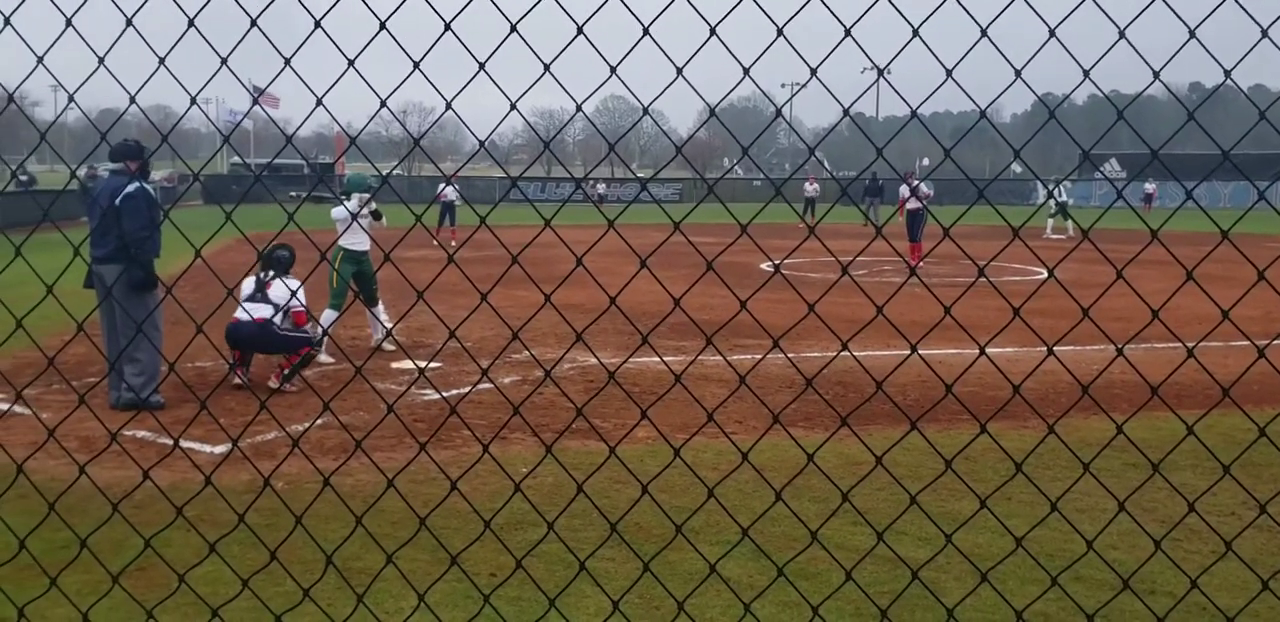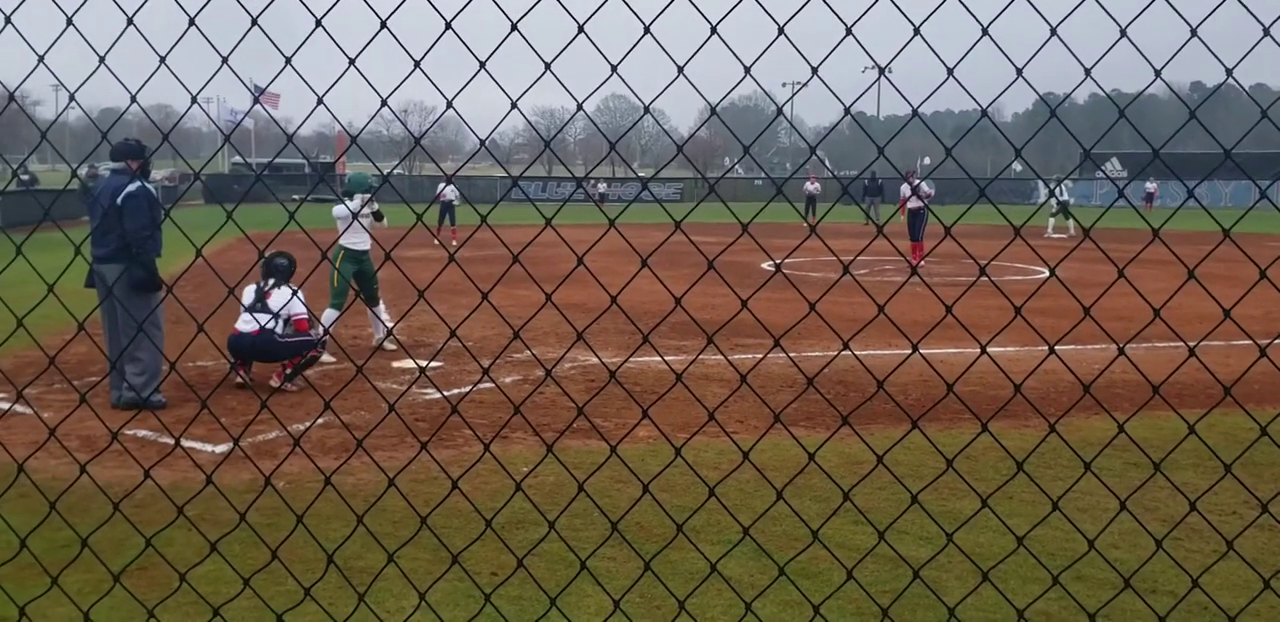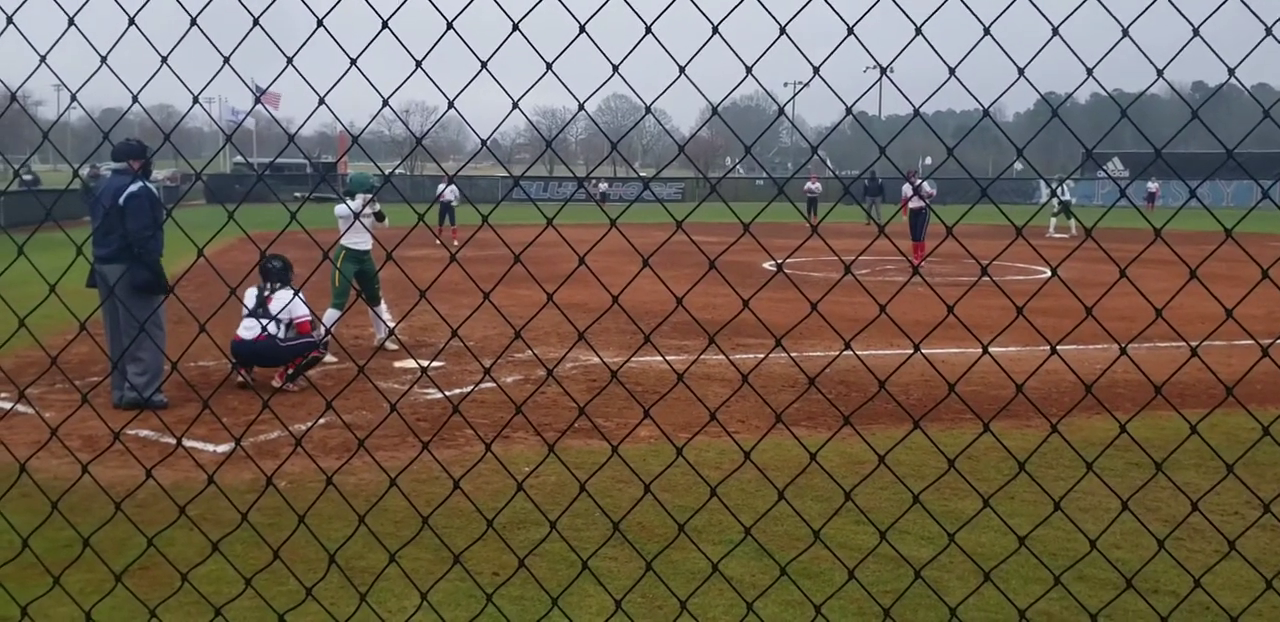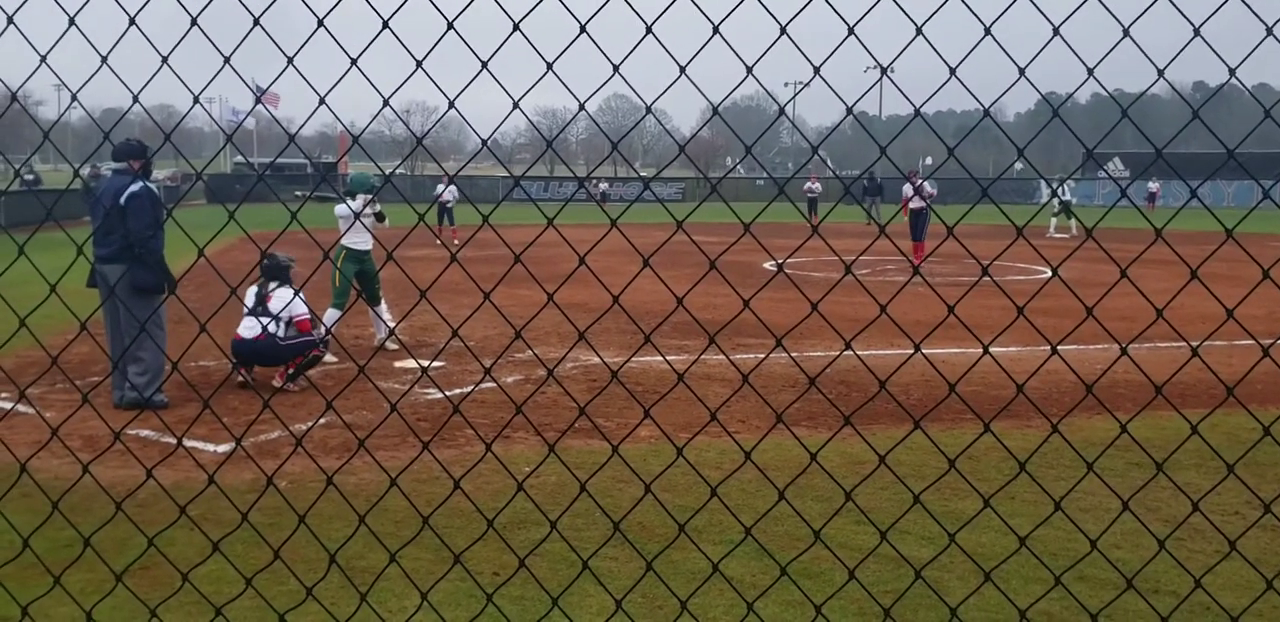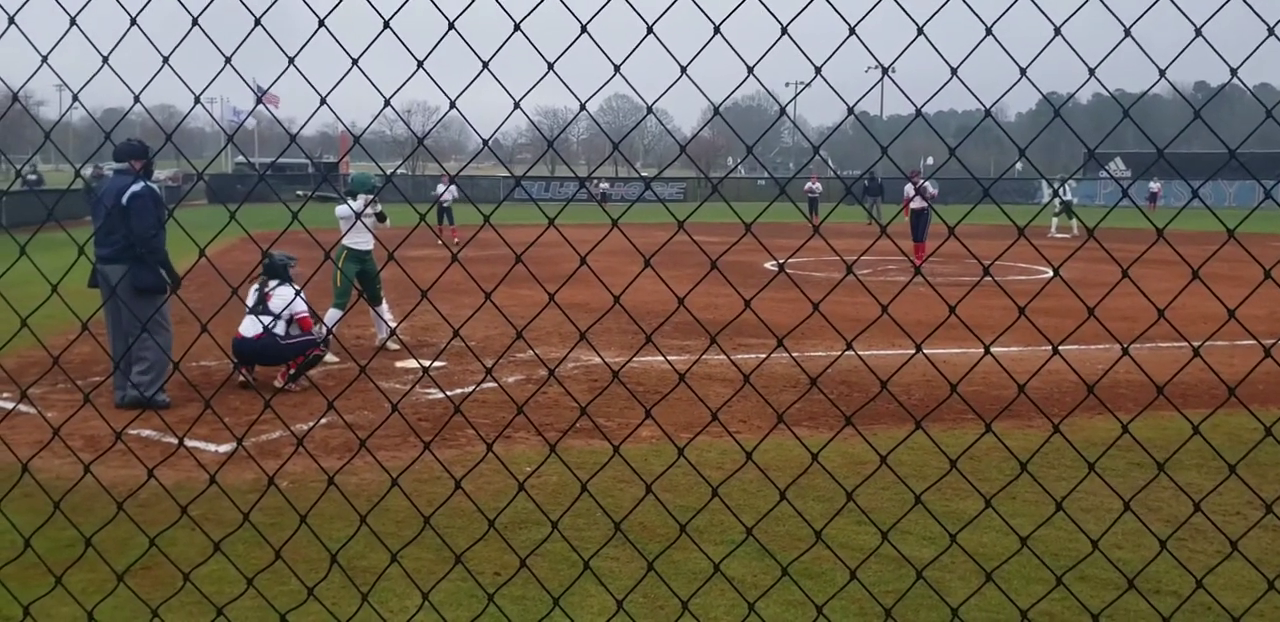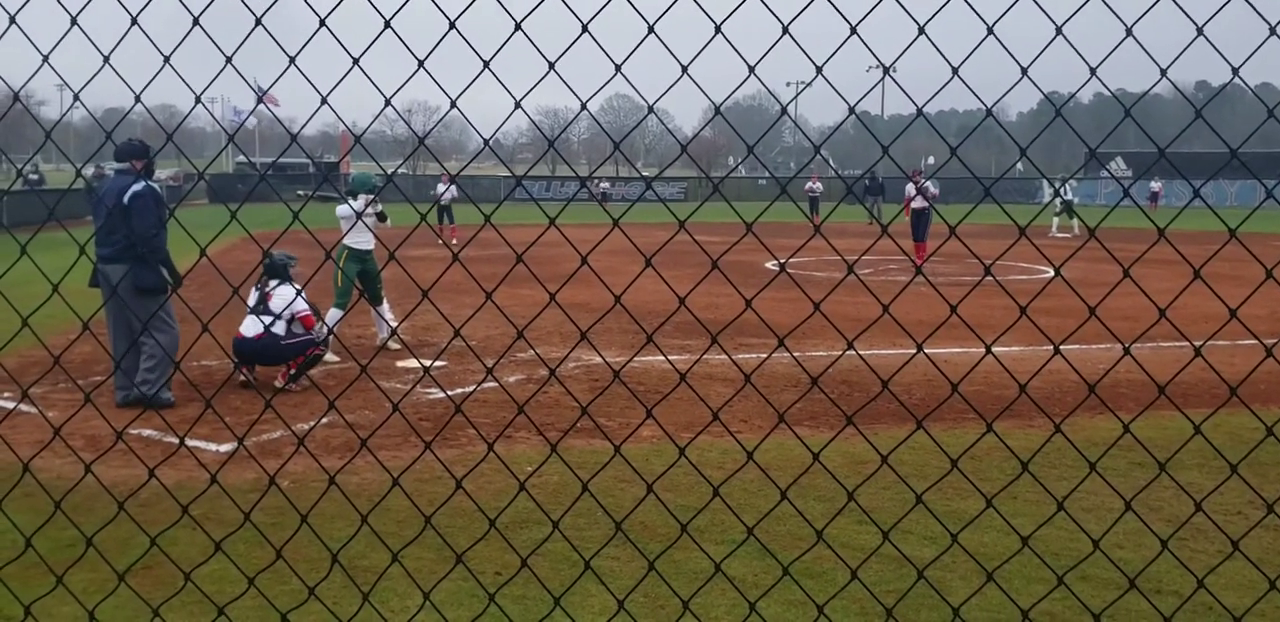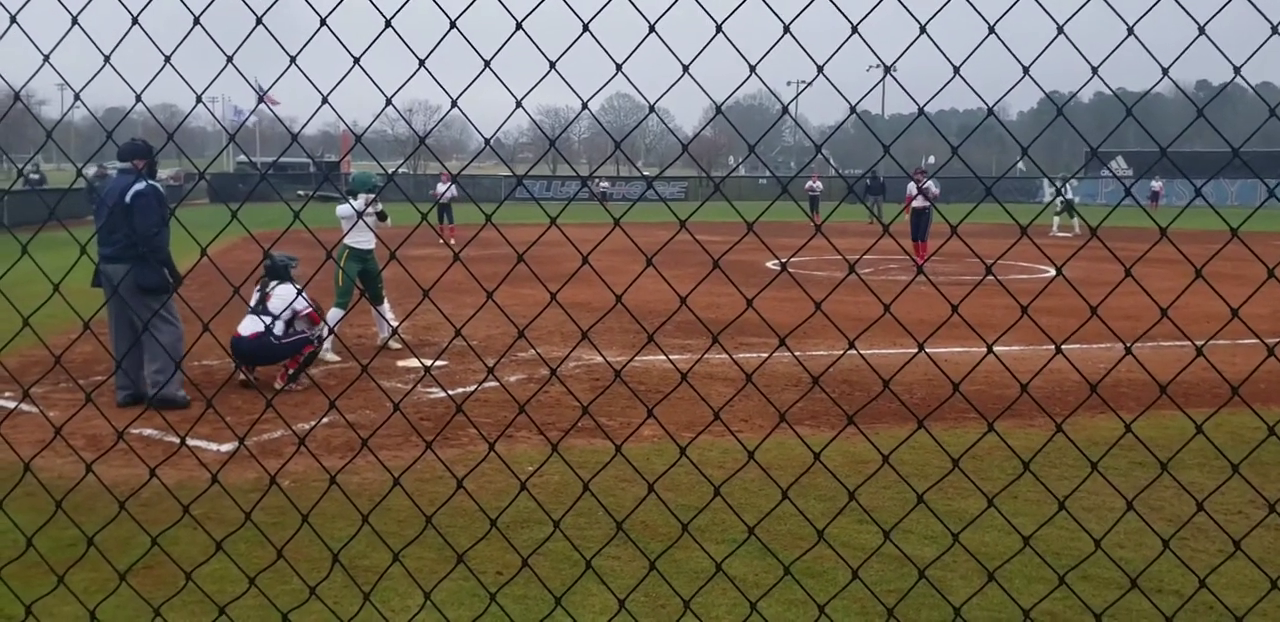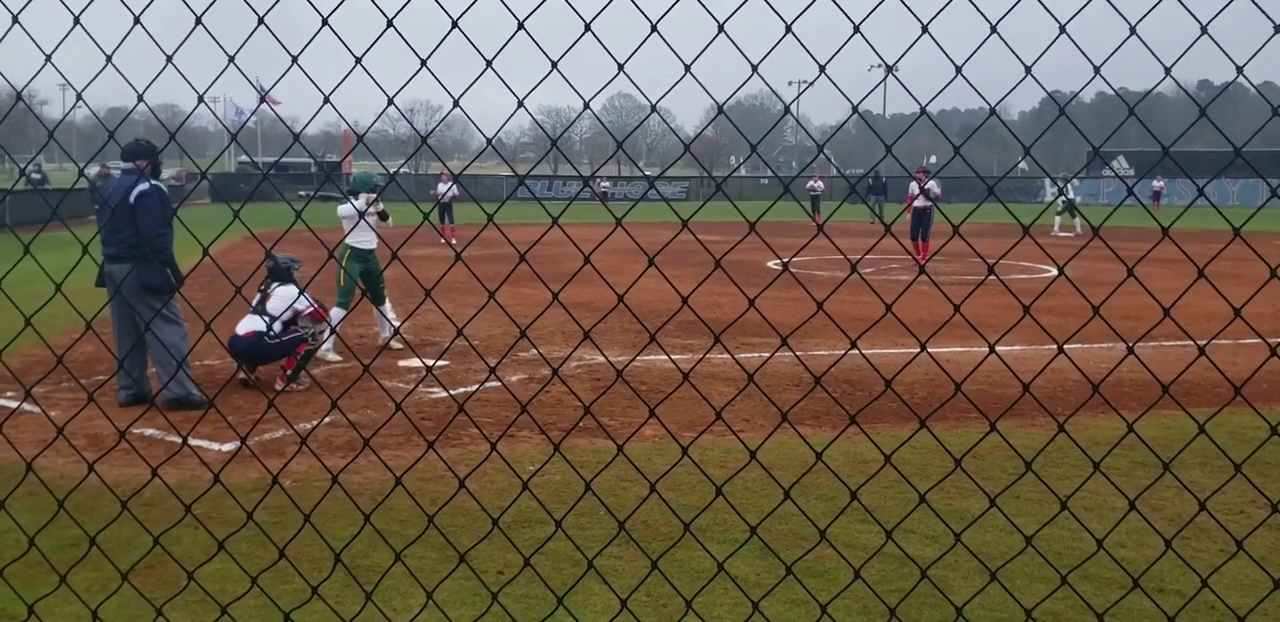
dt=0.1s
person 1, frame 1
left shoulder: (101, 188)
right shoulder: (135, 189)
left elbow: (98, 230)
right elbow: (138, 237)
left wrist: (102, 261)
right wrist: (147, 271)
left hip: (102, 267)
right hip: (128, 269)
left knee: (115, 333)
right knee: (143, 331)
left ankle: (118, 391)
right ankle: (138, 393)
person 1, frame 2
left shoulder: (102, 187)
right shoulder: (137, 189)
left elbow: (99, 229)
right elbow: (139, 237)
left wrist: (117, 263)
right wrist: (150, 271)
left hip: (103, 267)
right hip: (129, 268)
left knee: (116, 333)
right knee: (145, 331)
left ankle: (120, 390)
right ankle: (140, 392)
person 1, frame 3
left shoulder: (103, 188)
right shoulder: (138, 189)
left elbow: (101, 230)
right elbow: (143, 238)
left wrist: (105, 262)
right wrist: (158, 273)
left hip: (105, 267)
right hip: (131, 269)
left knee: (118, 333)
right knee: (147, 331)
left ankle: (121, 391)
right ankle: (141, 392)
person 1, frame 4
left shoulder: (103, 188)
right shoulder: (139, 189)
left elbow: (101, 230)
right elbow: (144, 238)
left wrist: (105, 261)
right wrist: (164, 272)
left hip: (106, 268)
right hip: (133, 269)
left knee: (118, 334)
right knee: (148, 332)
left ankle: (122, 390)
right ankle: (142, 392)
person 1, frame 5
left shoulder: (104, 188)
right shoulder: (140, 189)
left elbow: (103, 231)
right elbow: (148, 238)
left wrist: (108, 261)
right wrist: (169, 270)
left hip: (106, 268)
right hip: (134, 270)
left knee: (121, 334)
right knee: (155, 332)
left ankle: (125, 391)
right ankle: (144, 391)
person 1, frame 6
left shoulder: (105, 188)
right shoulder: (142, 189)
left elbow: (104, 231)
right elbow: (149, 238)
left wrist: (108, 260)
right wrist: (171, 270)
left hip: (107, 268)
right hip: (136, 269)
left knee: (121, 333)
right knee: (162, 329)
left ankle: (126, 390)
right ankle: (149, 390)
person 1, frame 7
left shoulder: (108, 189)
right shoulder: (144, 189)
left elbow: (104, 231)
right elbow: (151, 237)
left wrist: (112, 258)
right wrist: (171, 269)
left hip: (110, 267)
right hip: (137, 269)
left knee: (123, 332)
right knee: (165, 328)
left ankle: (128, 390)
right ankle: (163, 391)
person 1, frame 8
left shoulder: (111, 189)
right shoulder: (148, 189)
left elbow: (105, 230)
right elbow: (156, 237)
left wrist: (116, 258)
right wrist: (174, 270)
left hip: (113, 267)
right hip: (141, 269)
left knee: (126, 332)
right knee: (169, 328)
left ankle: (130, 390)
right ankle: (180, 391)
person 2, frame 1
left shoulder: (365, 208)
right shoulder: (345, 206)
left elbow: (382, 222)
right elbow: (335, 215)
left wrist: (371, 206)
right wrist: (355, 202)
left hip: (363, 257)
right hip: (344, 257)
left knee: (373, 299)
right knee: (336, 303)
left ankle: (379, 338)
right ankle: (318, 349)
person 2, frame 2
left shoulder: (366, 207)
right shoulder: (346, 205)
left elbow: (383, 223)
right elbow: (336, 213)
left wrist: (373, 206)
right wrist: (357, 202)
left hip: (364, 256)
right hip: (345, 256)
left knee: (374, 298)
right knee: (337, 302)
left ankle: (380, 337)
person 2, frame 3
left shoulder: (368, 207)
right shoulder: (346, 205)
left elbow: (384, 223)
right elbow: (338, 212)
left wrist: (375, 207)
right wrist: (359, 202)
left hip: (366, 256)
right hip: (346, 256)
left knee: (375, 298)
right knee: (338, 302)
left ankle: (382, 337)
person 2, frame 4
left shoulder: (368, 207)
right shoulder: (346, 205)
left elbow: (384, 223)
right elbow: (338, 212)
left wrist: (375, 207)
right wrist: (360, 202)
left hip: (366, 256)
right hip: (347, 256)
left knee: (376, 298)
right knee: (339, 302)
left ankle: (382, 337)
person 2, frame 5
left shoulder: (369, 207)
right shoulder: (348, 205)
left elbow: (385, 223)
right elbow: (339, 213)
left wrist: (376, 207)
right wrist: (361, 203)
left hip: (367, 256)
right hip: (348, 256)
left knee: (377, 298)
right knee: (340, 302)
left ankle: (383, 337)
person 2, frame 6
left shoulder: (370, 207)
right shoulder: (348, 205)
left elbow: (386, 223)
right elbow: (340, 213)
left wrist: (377, 207)
right wrist: (362, 202)
left hip: (368, 256)
right hip: (349, 256)
left knee: (378, 298)
right knee: (341, 302)
left ankle: (384, 337)
person 2, frame 7
left shoulder: (371, 206)
right shoulder: (349, 205)
left elbow: (386, 223)
right elbow: (340, 213)
left wrist: (377, 207)
right wrist: (362, 202)
left hip: (369, 255)
right hip: (350, 255)
left knee: (378, 297)
right knee: (342, 301)
left ankle: (385, 336)
right ankle: (324, 348)
person 2, frame 8
left shoulder: (372, 206)
right shoulder: (350, 205)
left elbow: (387, 222)
right elbow: (341, 213)
left wrist: (379, 206)
right wrist: (363, 202)
left hip: (370, 255)
right hip: (351, 255)
left knee: (380, 297)
right knee: (344, 301)
left ankle: (387, 336)
right ankle: (325, 347)
person 3, frame 1
left shoulder: (249, 281)
right shoulder: (291, 283)
right elbow: (300, 320)
left hip: (233, 334)
right hip: (261, 333)
right knee: (313, 341)
left ankle: (239, 372)
right ankle: (281, 379)
person 3, frame 2
left shoulder: (250, 289)
right shoulder: (292, 291)
right elbow: (302, 327)
left hip: (235, 344)
right hip: (263, 345)
right knee: (317, 342)
left ankle: (241, 371)
right ankle: (283, 378)
person 3, frame 3
left shoulder: (250, 291)
right shoulder: (292, 294)
right elbow: (305, 330)
left hip: (238, 349)
right hip: (267, 351)
right knee: (320, 341)
left ankle: (243, 371)
right ankle: (285, 378)
person 3, frame 4
left shoulder: (252, 290)
right shoulder: (292, 292)
right elbow: (305, 328)
left hip: (238, 348)
right hip: (267, 350)
right knee: (320, 340)
left ankle: (243, 370)
right ankle: (285, 378)
person 3, frame 5
left shoulder: (255, 288)
right shoulder: (291, 290)
right elbow: (306, 327)
right hip: (267, 349)
right knee: (321, 340)
left ankle: (245, 370)
right ankle: (287, 378)
person 3, frame 6
left shoulder: (257, 287)
right shoulder: (292, 289)
right elbow: (309, 325)
left hip: (240, 347)
right hip: (267, 349)
right knee: (321, 339)
left ankle: (245, 369)
right ankle: (288, 378)
person 3, frame 7
left shoulder: (261, 288)
right shoulder: (291, 289)
right elbow: (316, 319)
left hip: (238, 345)
right hip: (260, 347)
right knee: (315, 337)
left ankle: (246, 369)
right ankle: (287, 379)
person 3, frame 8
left shoulder: (265, 288)
right shoulder: (292, 290)
right elbow: (321, 317)
left hip: (235, 344)
right hip: (255, 346)
right knee: (310, 335)
left ankle: (247, 368)
right ankle: (287, 379)
